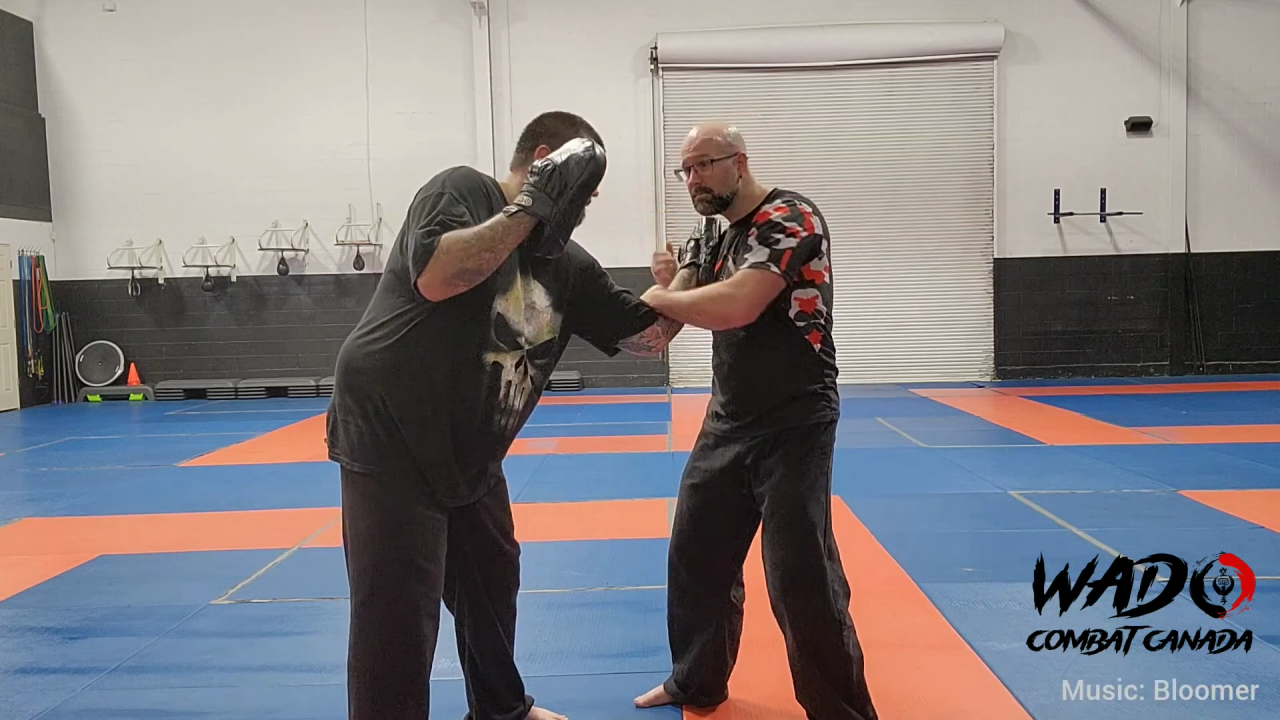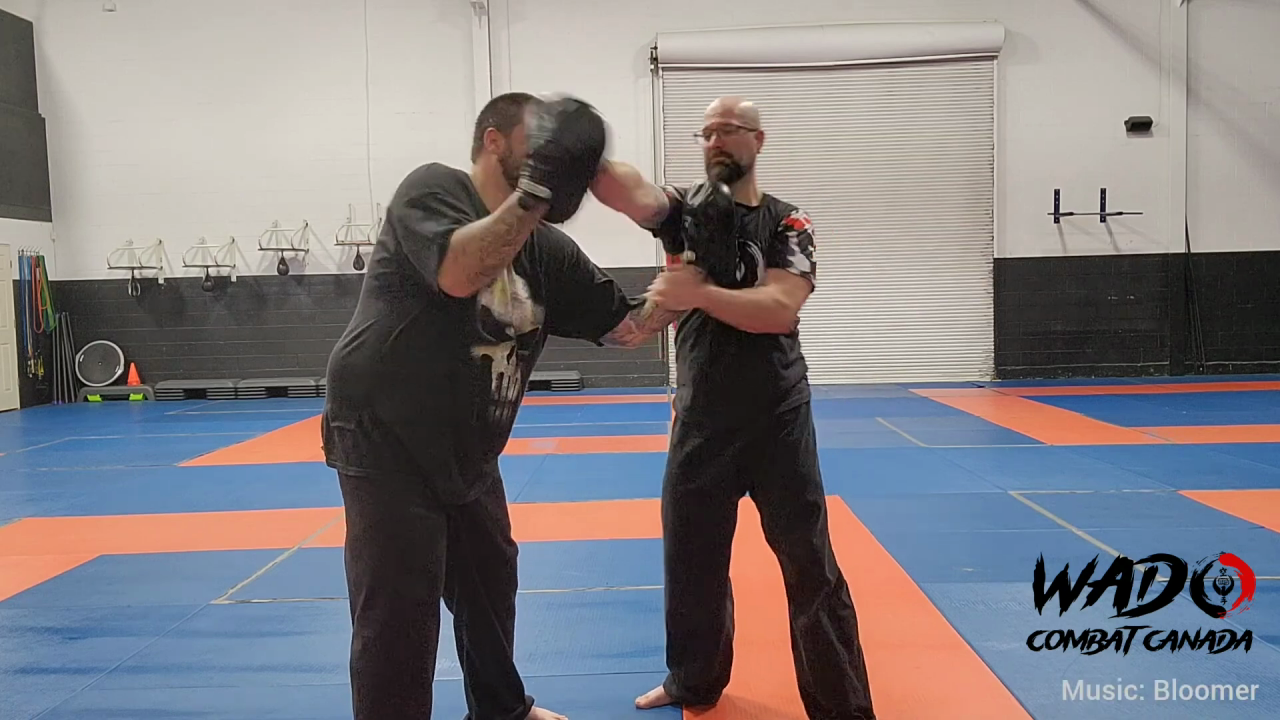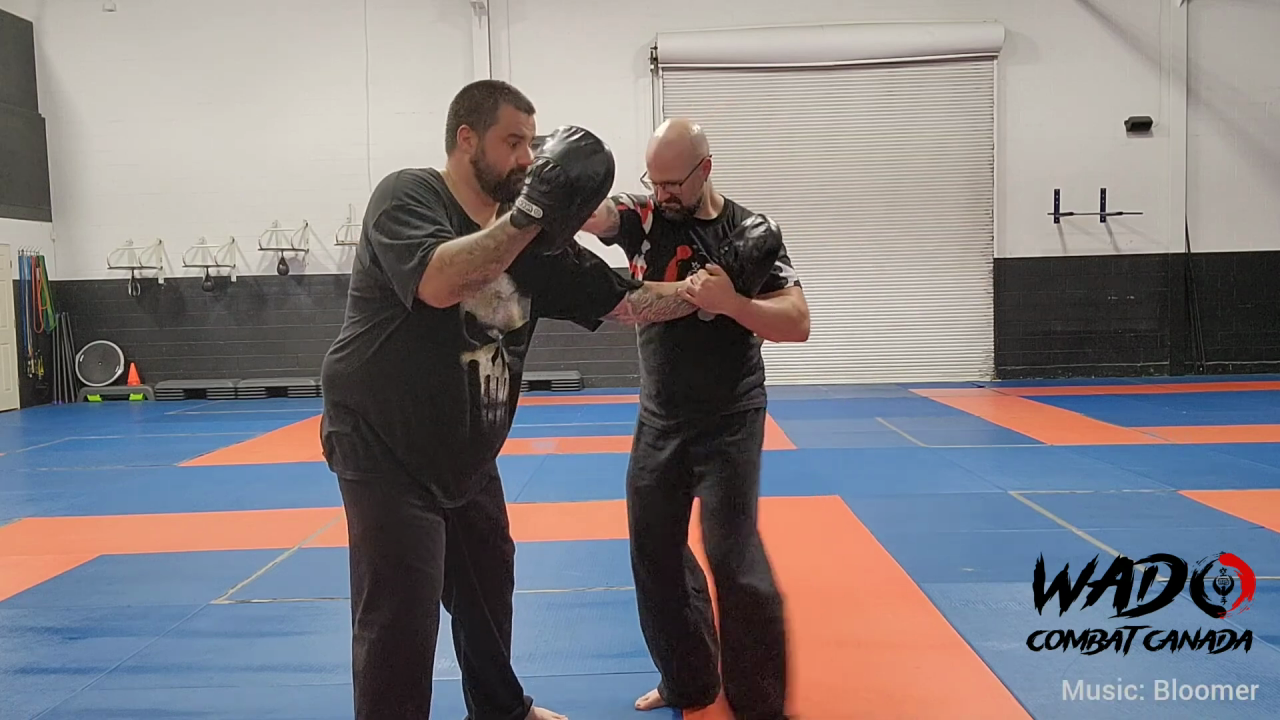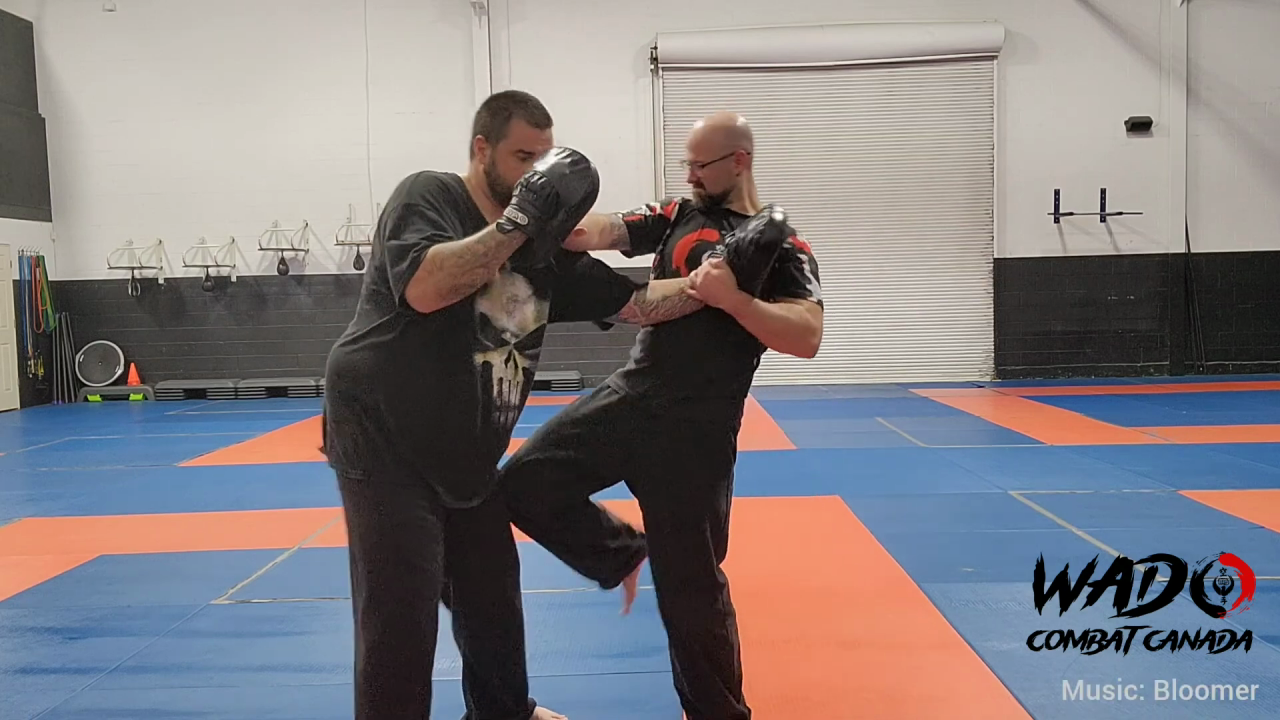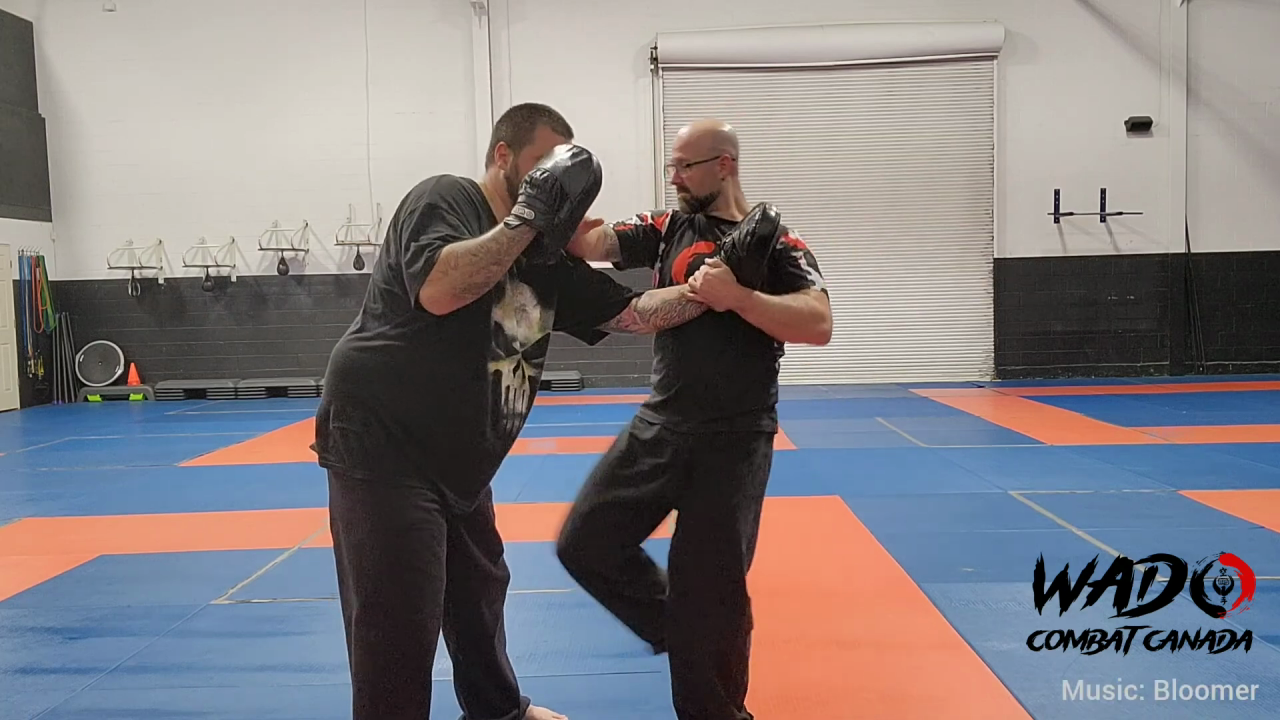
dt=0.5s
person 1, frame 1
left shoulder: (569, 265)
right shoulder: (462, 189)
left elbow: (646, 331)
right elbow: (436, 277)
right wrist: (530, 209)
left hip: (470, 452)
right hip: (391, 437)
left knee: (492, 585)
right knee: (397, 616)
person 1, frame 2
left shoulder: (549, 249)
right shoulder: (434, 188)
left elbow: (627, 324)
right elbow: (458, 272)
right wrist: (537, 193)
left hip: (468, 452)
right hip: (387, 443)
left knee: (491, 588)
right knee: (398, 618)
person 1, frame 3
left shoulder: (532, 238)
right shoulder: (408, 195)
left elbow: (625, 301)
right elbow: (440, 284)
right wrist: (529, 213)
left hip: (467, 454)
right hip: (386, 451)
left knee: (488, 591)
right knee: (400, 620)
person 1, frame 4
left shoulder: (543, 247)
right shoulder: (427, 197)
left elbow: (634, 301)
right elbow: (426, 288)
right wrist: (516, 219)
left hip: (465, 458)
right hip: (385, 448)
left knee: (492, 591)
right knee: (398, 622)
person 1, frame 5
left shoulder: (546, 255)
right shoulder: (443, 199)
left elbow: (631, 311)
right elbow: (439, 291)
right wrist: (527, 219)
left hip: (457, 461)
right hip: (382, 446)
left knee: (478, 593)
right knee: (399, 623)
person 2, frame 1
left shoulder: (790, 216)
right shoulder: (717, 241)
left elbow: (737, 306)
left wrist: (660, 298)
right wrist: (676, 286)
left hip: (794, 428)
right hip: (727, 423)
left knee: (801, 579)
right knee: (696, 557)
person 2, frame 2
left shoulder: (788, 224)
right shoulder: (686, 208)
left elbow: (780, 312)
right elbow: (628, 191)
left wrist: (702, 294)
left hip: (778, 419)
right hip: (701, 422)
left knee: (810, 565)
right knee: (690, 561)
person 2, frame 3
left shoulder: (749, 232)
right shoulder: (643, 216)
left elbow: (796, 322)
right elbow: (591, 213)
left wrist: (730, 303)
left hip: (730, 420)
right hip: (659, 420)
left knee: (736, 561)
right knee: (657, 558)
person 2, frame 4
left shoulder: (785, 247)
right shoulder: (675, 216)
left elbow: (807, 339)
right elbow: (598, 232)
left wrist: (732, 298)
left hip: (697, 423)
right hip: (625, 398)
left knee: (689, 575)
right knee: (522, 485)
right ankle: (623, 551)
person 2, frame 5
left shoulder: (779, 245)
right shoulder: (666, 228)
left elbow: (818, 325)
right elbow: (591, 242)
left wrist: (735, 296)
left hip: (735, 437)
right hip: (659, 423)
left knee: (710, 586)
right knee: (584, 546)
right ankle: (669, 618)
